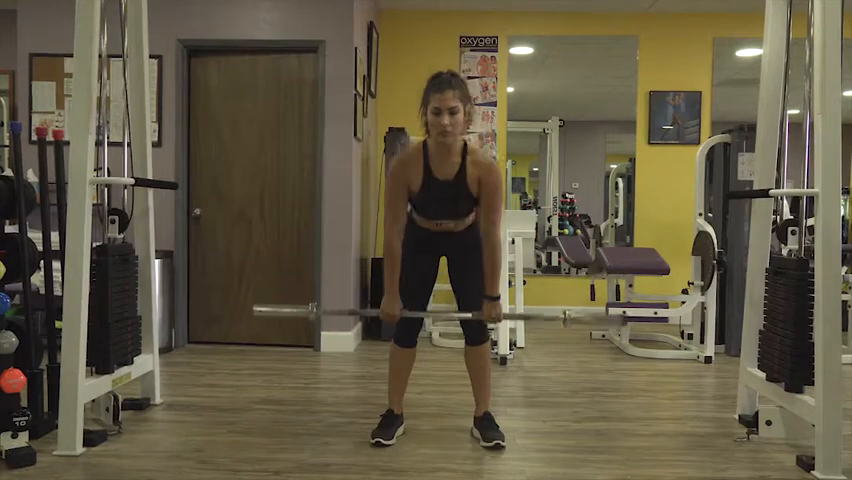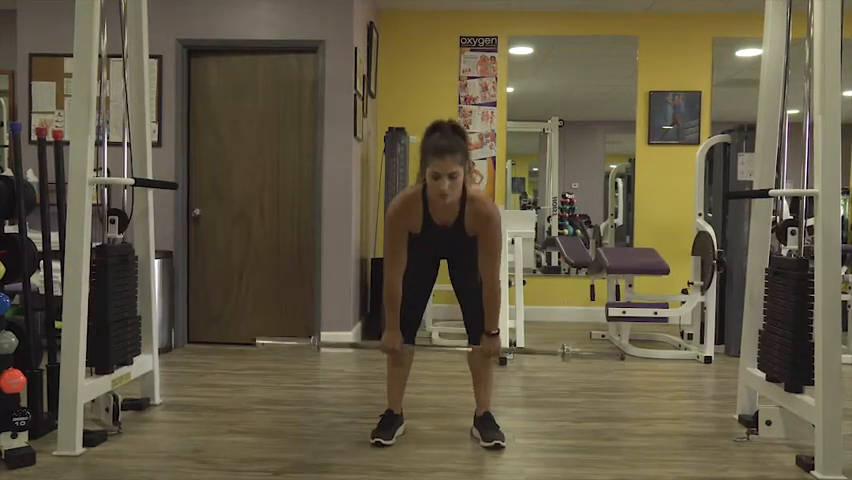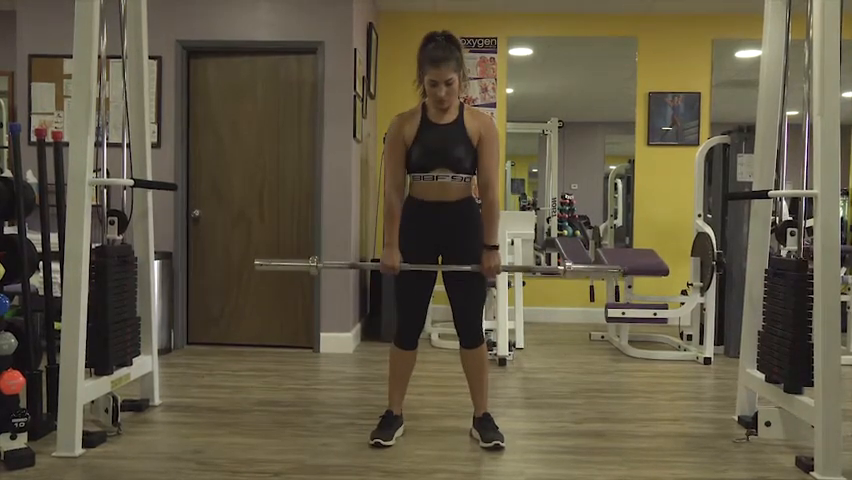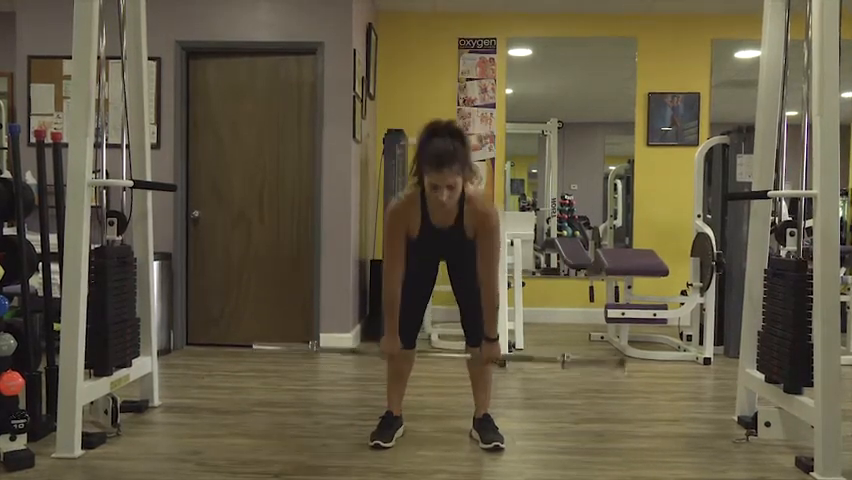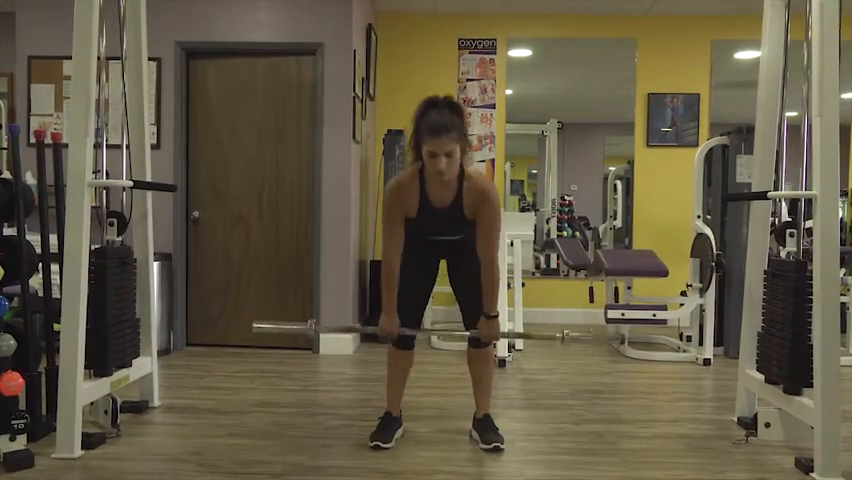
dt=1s
person 1, frame 1
left shoulder: (484, 168)
right shoulder: (404, 165)
left elbow: (491, 235)
right elbow: (393, 233)
left wrist: (492, 296)
right wrist: (391, 294)
left hip: (467, 241)
right hip: (419, 241)
left knee: (476, 327)
right knee: (406, 326)
left ankle: (483, 415)
right ankle: (394, 413)
person 1, frame 2
left shoulder: (484, 210)
right shoulder: (402, 207)
left elbow: (490, 279)
right elbow: (393, 276)
left wrist: (492, 332)
right wrist: (391, 330)
left hip: (465, 253)
right hip: (421, 253)
left knee: (478, 329)
right knee: (405, 328)
left ankle: (483, 416)
right ankle: (393, 414)
person 1, frame 3
left shoulder: (480, 124)
right shoulder: (403, 125)
left elbow: (489, 189)
right elbow: (393, 189)
left wrist: (491, 246)
right wrist: (390, 245)
left hip: (463, 224)
right hip: (416, 224)
left knee: (470, 326)
right knee: (408, 325)
left ankle: (482, 416)
right ankle: (393, 414)
person 1, frame 4
left shoulder: (483, 211)
right shoulder: (400, 210)
left elbow: (488, 280)
right elbow: (393, 278)
left wrist: (491, 338)
right wrist: (390, 333)
left hip: (465, 256)
right hip: (419, 256)
left knee: (475, 333)
right knee: (406, 332)
left ankle: (482, 417)
right ankle: (393, 415)
person 1, frame 5
left shoulder: (482, 190)
right shoulder: (400, 188)
left elbow: (489, 259)
right elbow: (392, 256)
left wrist: (490, 315)
right wrist: (388, 312)
left hip: (465, 250)
right hip: (419, 249)
left knee: (479, 332)
right knee: (403, 330)
left ankle: (482, 418)
right ankle: (392, 416)
